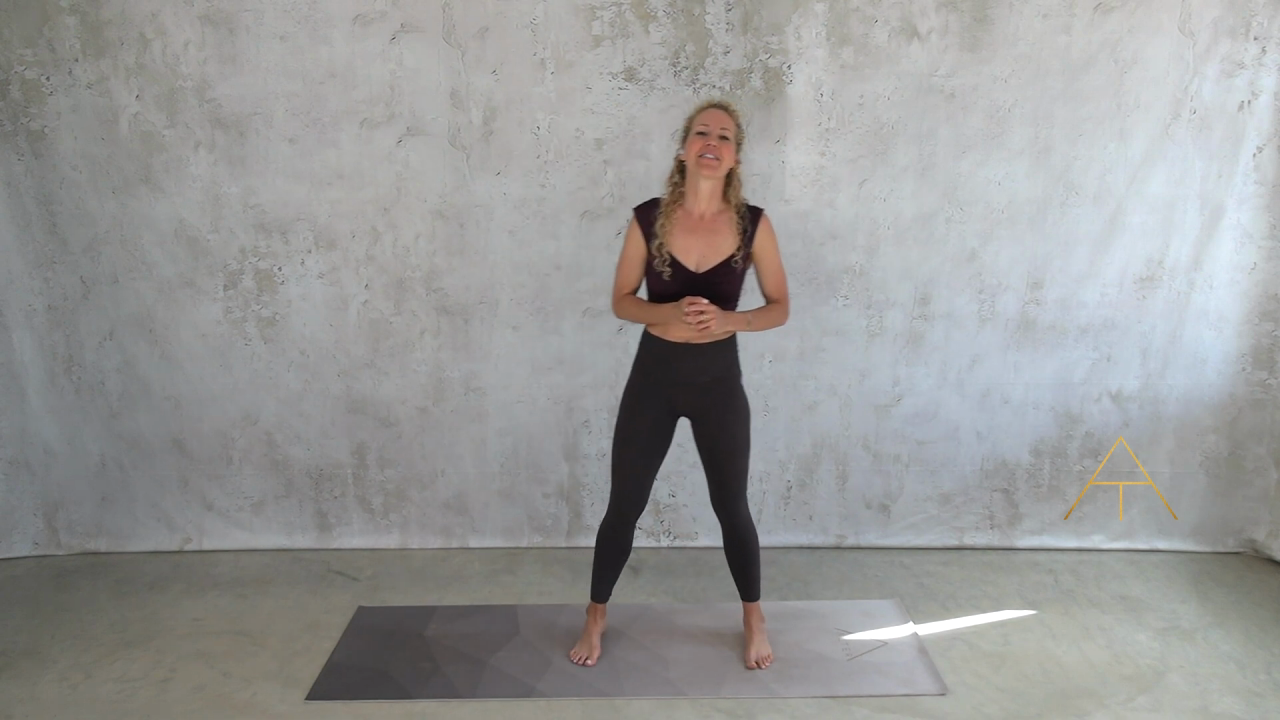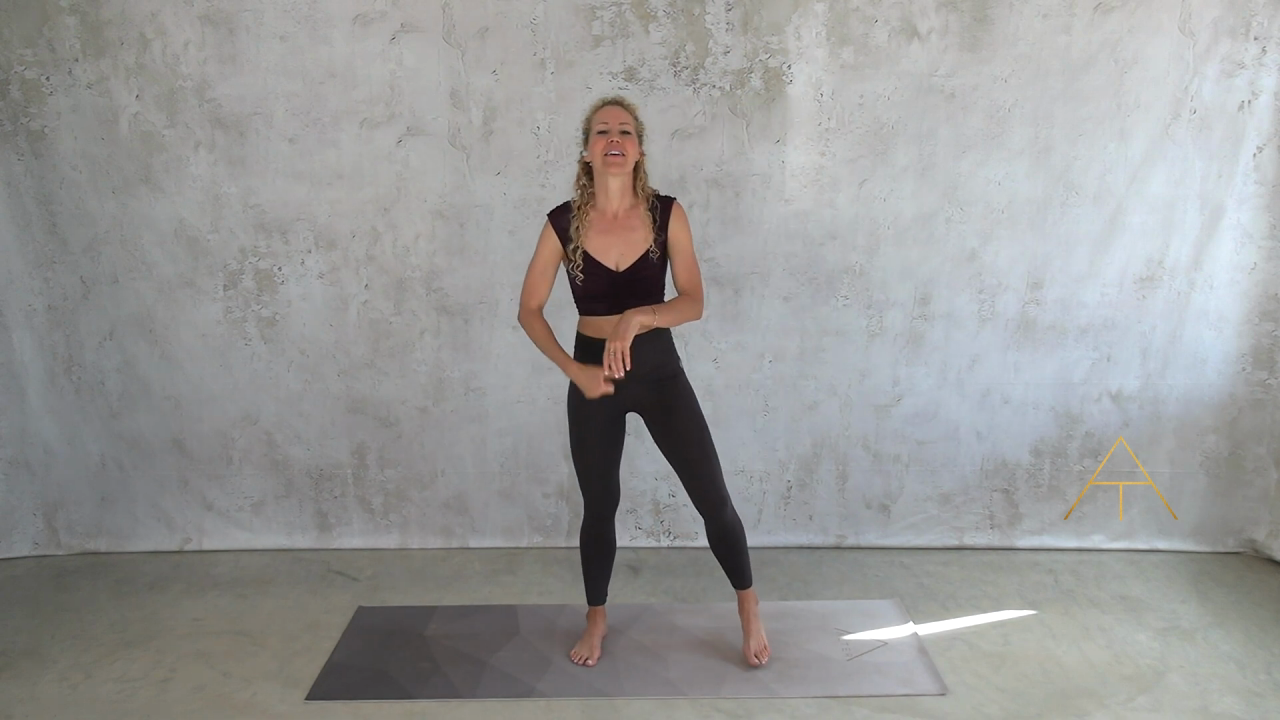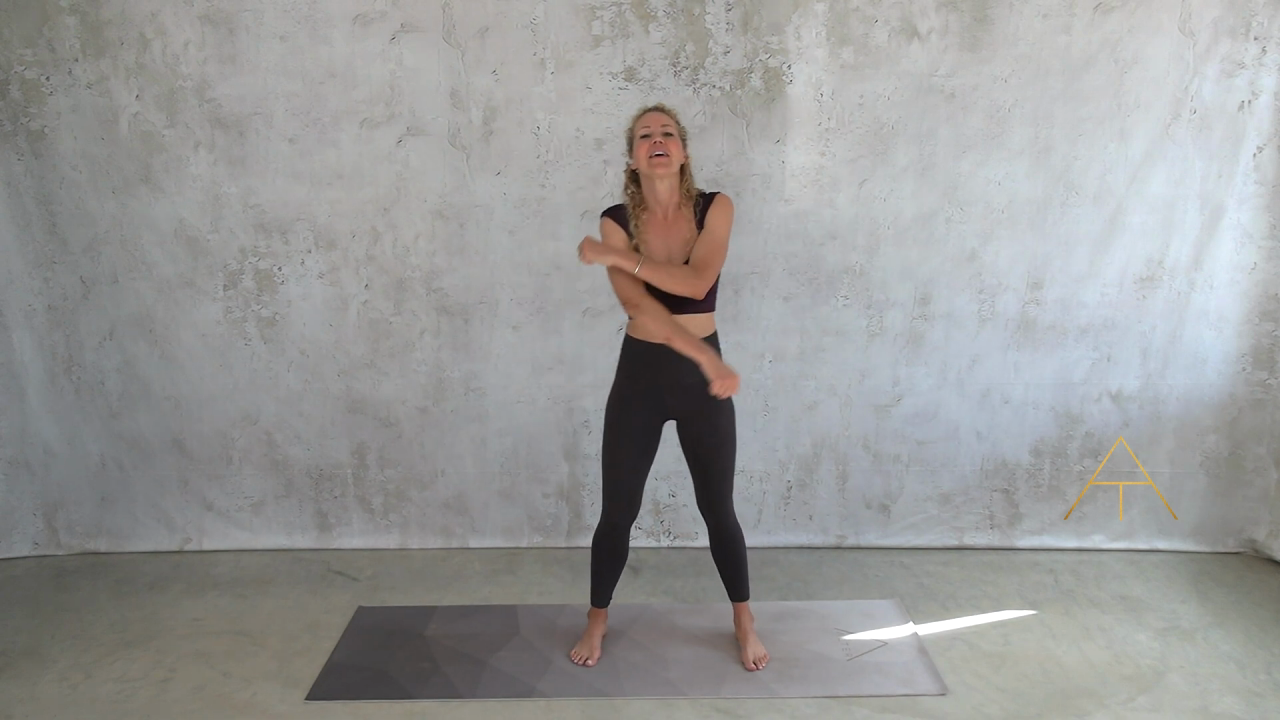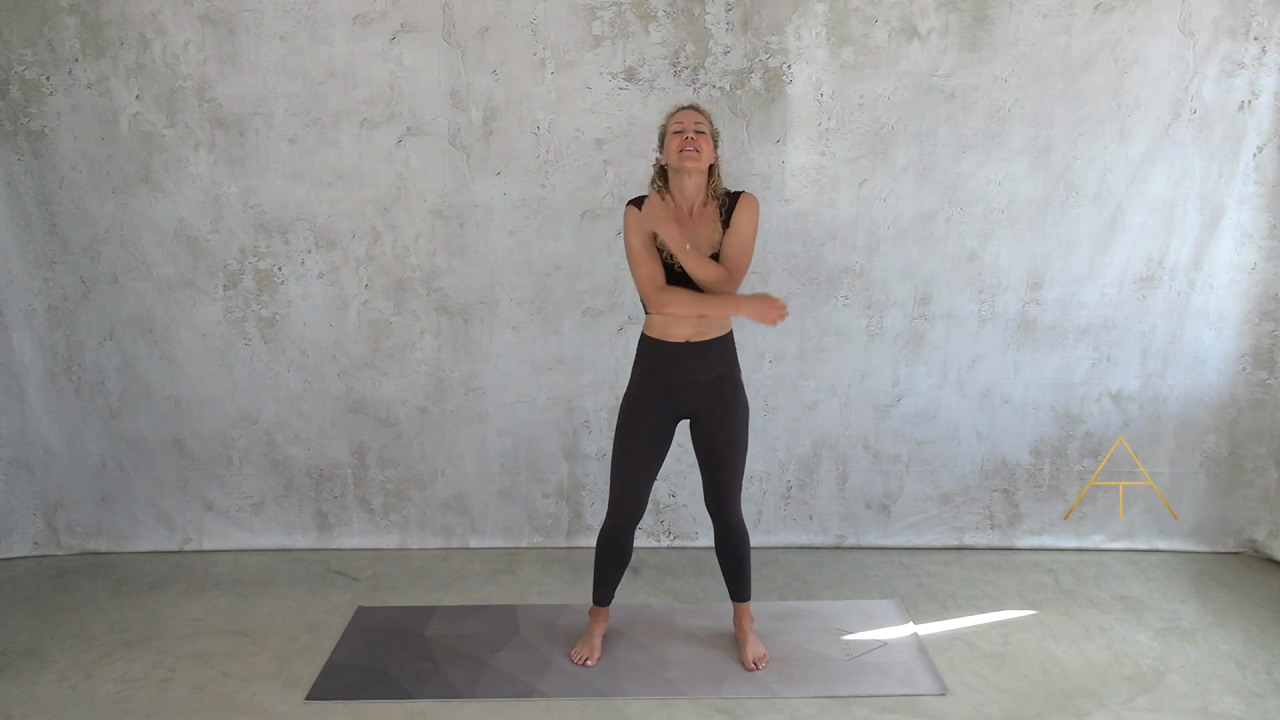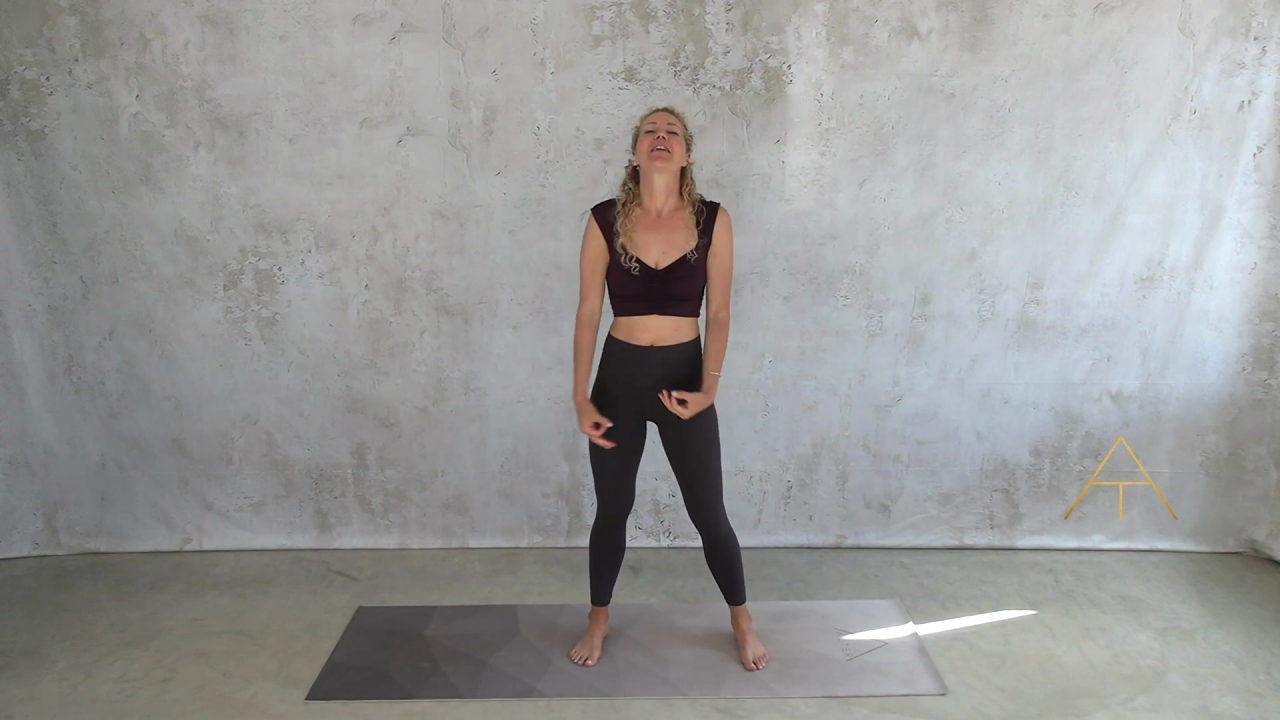
dt=0.5s
person 1, frame 1
left shoulder: (753, 224)
right shoulder: (648, 218)
left elbow: (780, 307)
right elbow: (622, 302)
left wrist: (732, 320)
right wrist: (670, 311)
left hip: (718, 378)
right hip: (654, 374)
left knee: (731, 506)
right knee: (625, 505)
left ankle: (753, 618)
right ankle: (595, 615)
person 1, frame 2
left shoulder: (667, 213)
right shoulder: (562, 223)
left elbow: (693, 304)
right elbow: (530, 310)
left wrist: (635, 319)
right wrist: (571, 368)
left hip: (657, 366)
right hip: (592, 372)
left knee: (712, 494)
right knee: (599, 504)
left ankle: (748, 606)
right ankle: (596, 618)
person 1, frame 3
left shoulder: (715, 208)
right shoulder: (616, 220)
left elbow: (697, 281)
right elbow: (641, 305)
left wrist: (619, 258)
right wrist: (708, 360)
left hip: (701, 369)
right hip: (640, 374)
left knee: (718, 508)
right knee: (619, 510)
left ankle: (743, 619)
right ankle: (597, 618)
person 1, frame 4
left shoulder: (740, 207)
right shoulder: (641, 212)
left elbow: (725, 281)
right elbow: (658, 298)
left wrist: (674, 231)
right wrist: (751, 304)
left hip: (718, 375)
right hip: (655, 373)
left knee: (725, 506)
right knee: (623, 508)
left ankle: (743, 620)
right ankle: (597, 619)
person 1, frame 5
left shoulder: (712, 220)
right shoulder: (605, 220)
left elbow: (719, 316)
right elbow: (588, 314)
left wrist: (709, 387)
right wrist: (581, 395)
left hip: (686, 382)
right hip: (618, 377)
left knee: (708, 512)
right knee: (612, 510)
left ankle: (742, 621)
right ankle: (599, 619)
